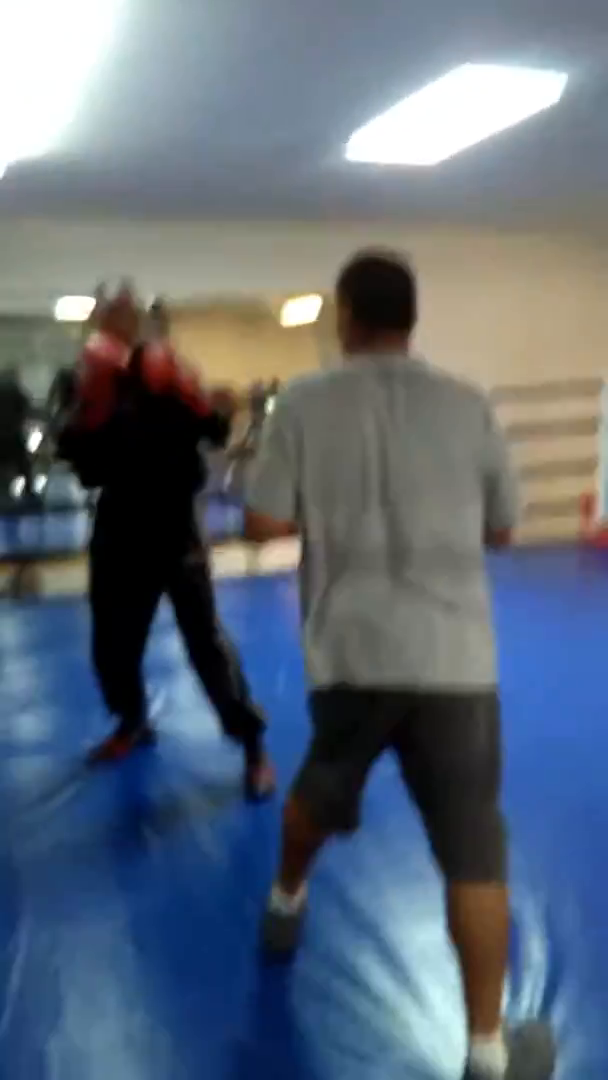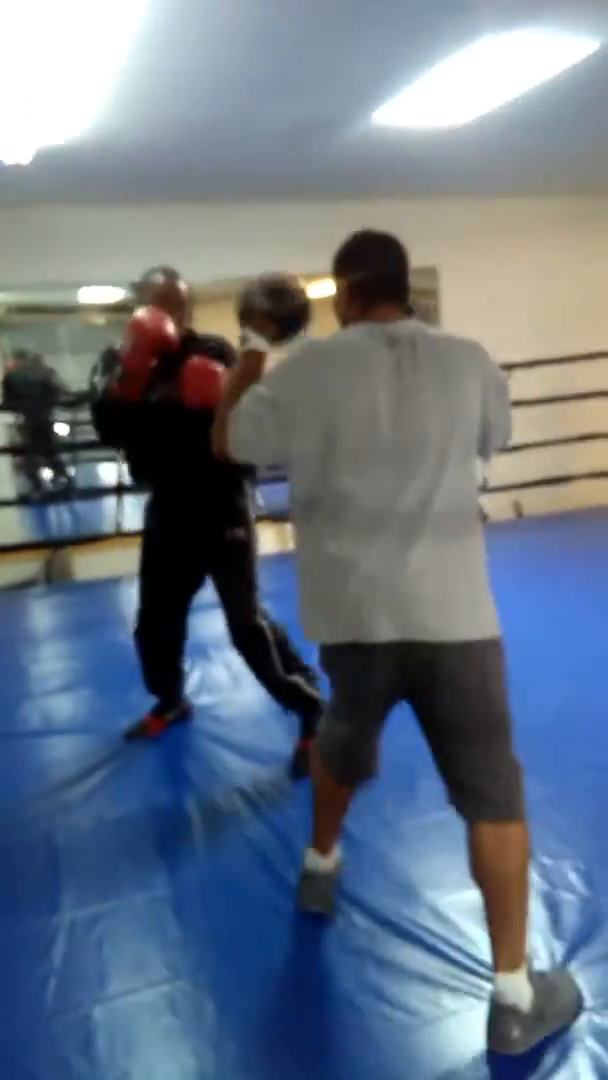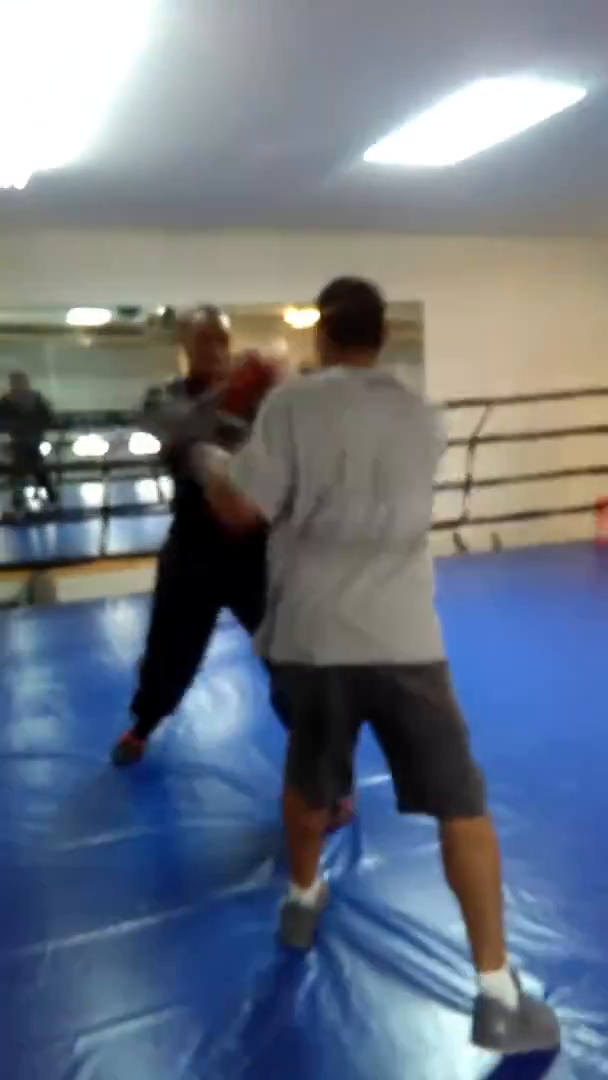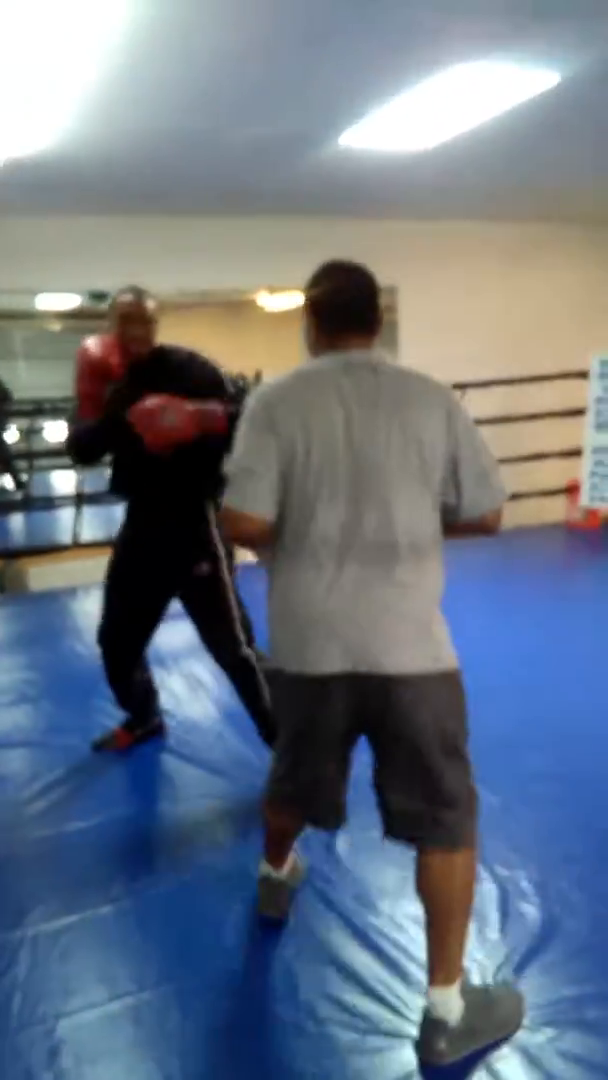
dt=0.4s
person 1, frame 1
left shoulder: (304, 403)
right shoulder: (468, 407)
left elbow: (263, 523)
right elbow: (499, 529)
left hip: (349, 652)
right hip: (450, 660)
left knee: (319, 788)
right knee: (475, 855)
left ankle: (285, 903)
person 1, frame 2
left shoulder: (307, 367)
right shoulder: (471, 362)
left elbow: (230, 448)
left wrist: (243, 380)
left hip: (354, 612)
right hip: (454, 613)
left knee: (342, 746)
right knee: (494, 794)
left ankle: (321, 865)
right ankle: (515, 994)
person 1, frame 3
left shoulder: (292, 403)
right shoulder: (421, 412)
left elbow: (244, 511)
left wrist: (207, 464)
left hip: (315, 636)
right hip: (407, 637)
left knee: (310, 776)
right knee: (459, 799)
left ankle: (301, 897)
right ankle: (497, 994)
person 1, frame 4
left shoulder: (277, 399)
right shoulder: (434, 400)
left elbow: (244, 525)
right elbow: (486, 516)
left hip: (311, 642)
right hip: (410, 646)
left knee: (297, 779)
right knee: (447, 823)
left ankle: (274, 875)
right ankle: (447, 1008)
person 2, frame 1
left shoulder: (164, 366)
right shoulder: (81, 377)
left elbow: (217, 430)
left wrist: (190, 393)
right wrist: (91, 399)
left hip: (172, 515)
right hip: (118, 520)
left knee: (204, 634)
right knee: (113, 636)
left ankle: (253, 746)
right ankle: (133, 722)
person 2, frame 2
left shoulder: (213, 351)
right shoulder: (125, 359)
right elbow: (109, 428)
right wrist: (132, 368)
left hip: (222, 496)
right hip: (169, 503)
left knee: (245, 614)
right knee: (155, 619)
left ankle: (310, 715)
right ankle: (170, 700)
person 2, frame 3
right shoulder: (169, 399)
right elbow: (176, 440)
right wrist: (225, 393)
left hip: (252, 541)
right hip: (194, 543)
right knee: (169, 657)
right ankle: (143, 725)
person 2, frame 4
left shoulder: (186, 368)
right shoulder: (111, 383)
left elbow: (242, 420)
right elbow: (81, 451)
left wrist: (198, 418)
right wrist: (90, 403)
left hip: (193, 518)
right hip: (142, 519)
left knee: (231, 641)
right knee: (117, 636)
right ankle: (143, 716)
